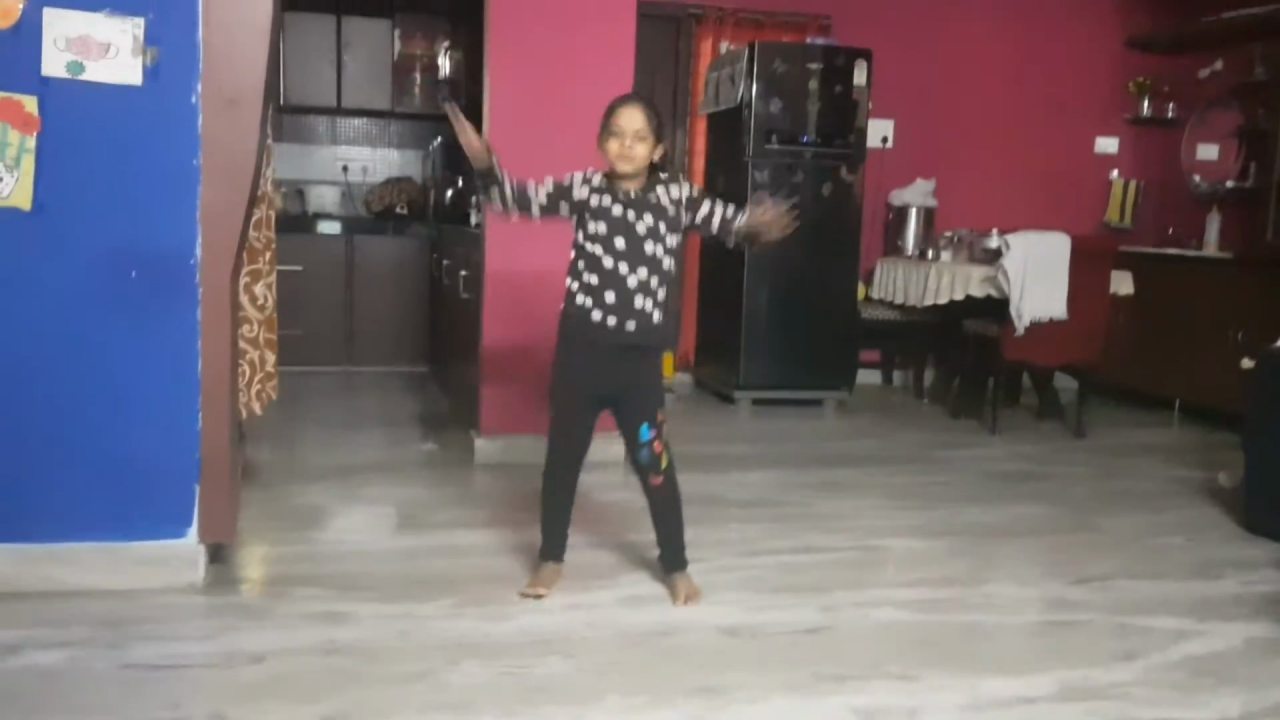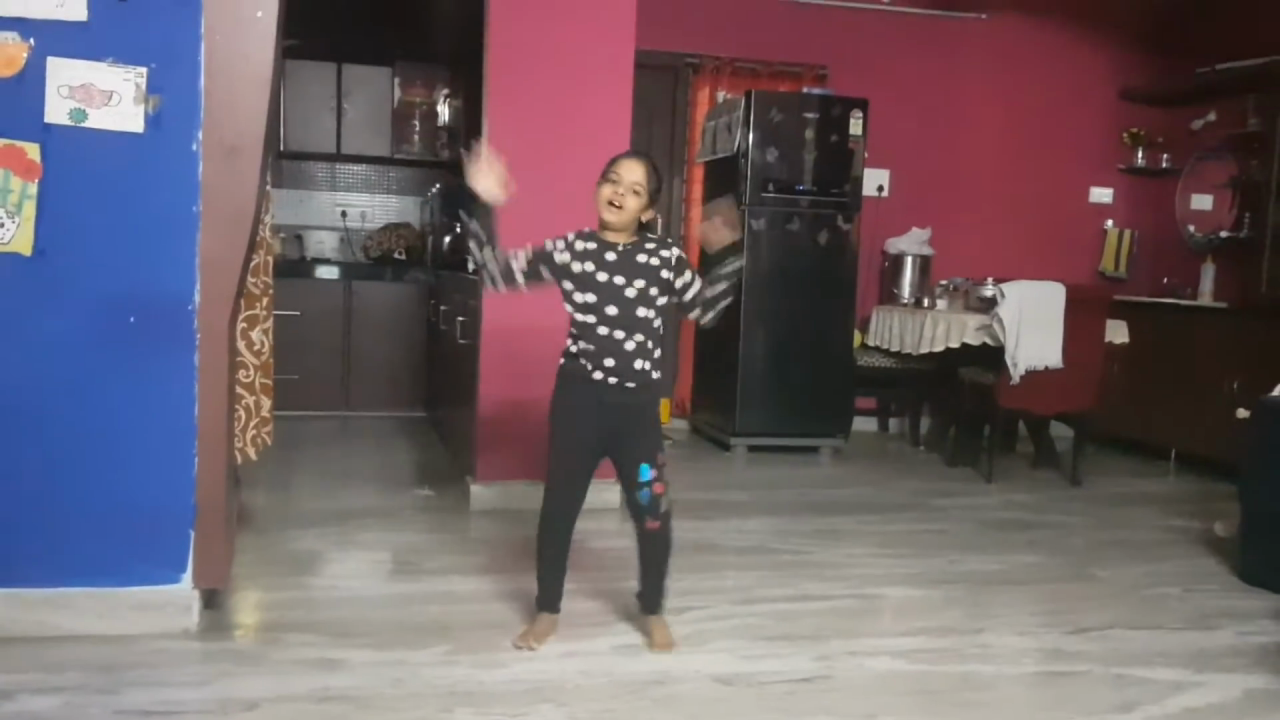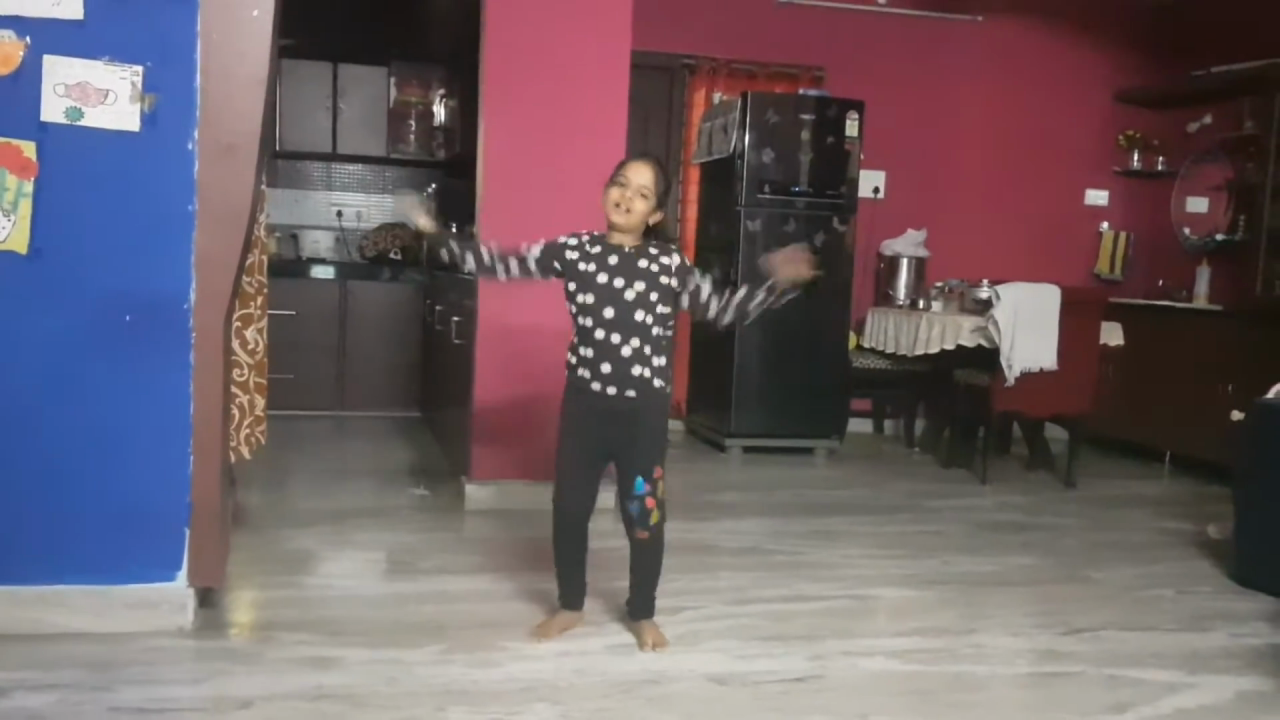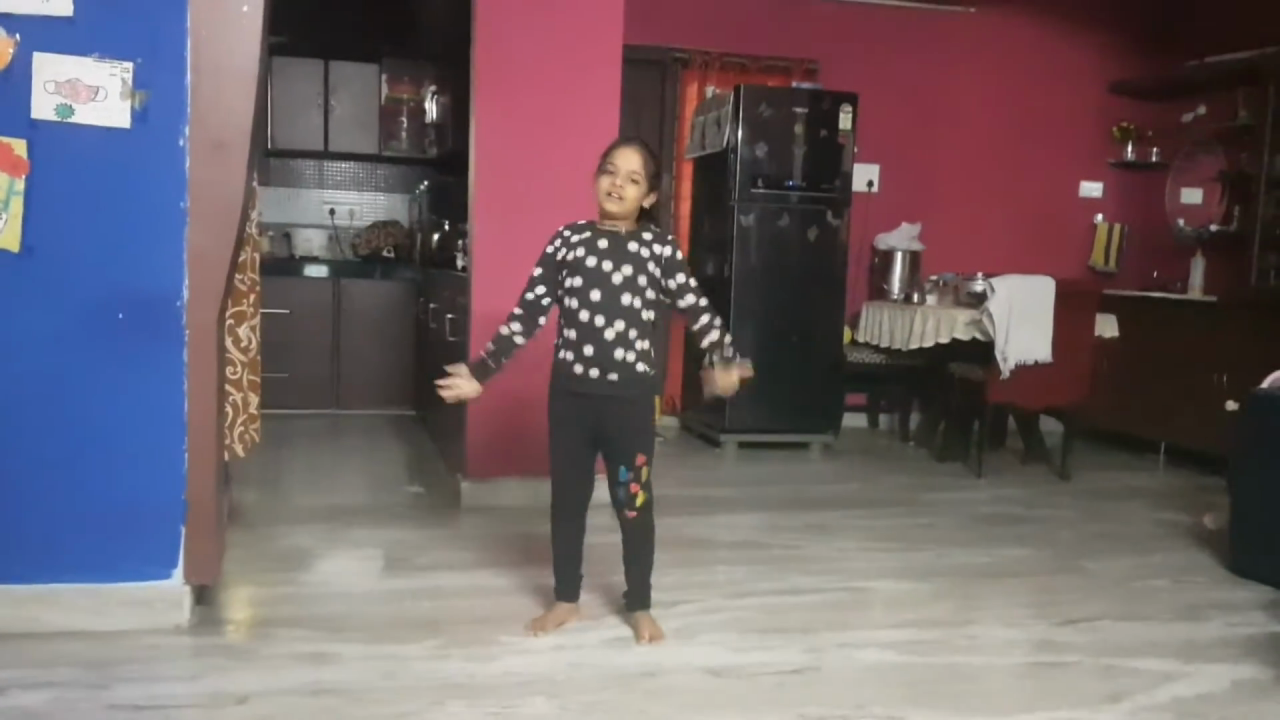
dt=0.4s
person 1, frame 1
left shoulder: (676, 198)
right shoulder: (582, 188)
left elbow: (730, 220)
right elbow: (515, 198)
left wrist: (761, 220)
right wrist: (482, 160)
left hip: (638, 356)
right hip: (579, 355)
left knee: (655, 464)
right knee: (562, 459)
left ankle: (676, 566)
right ankle: (550, 560)
person 1, frame 2
left shoulder: (663, 258)
right shoulder: (568, 249)
left elbow: (706, 307)
right elbow: (497, 274)
left wrist: (725, 250)
right wrist: (487, 202)
left hip: (637, 405)
right hip: (578, 400)
left knee: (652, 510)
right knee: (558, 508)
left ankle: (652, 611)
right ankle: (547, 610)
person 1, frame 3
left shoulder: (670, 262)
right shoulder: (572, 250)
left elbow: (722, 309)
right elbow: (504, 263)
left wrist: (779, 281)
right wrist: (439, 236)
left hip: (644, 411)
right hip: (585, 405)
left knee: (646, 518)
right knee: (569, 511)
left ankle: (642, 614)
right ankle: (569, 605)
person 1, frame 4
left shoulder: (660, 248)
right shoulder: (567, 240)
left elbow: (695, 308)
right elbow: (528, 310)
left wrist: (723, 361)
right wrist: (480, 369)
left hip: (629, 396)
right hip: (570, 392)
left knee: (634, 503)
right knee: (568, 498)
left ankle: (639, 605)
right ankle: (566, 598)
